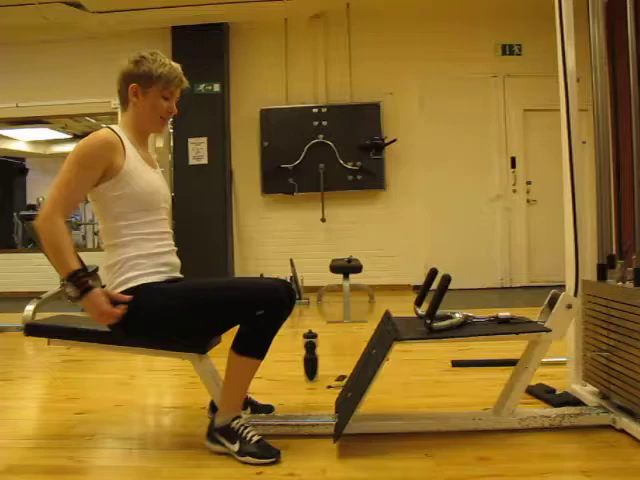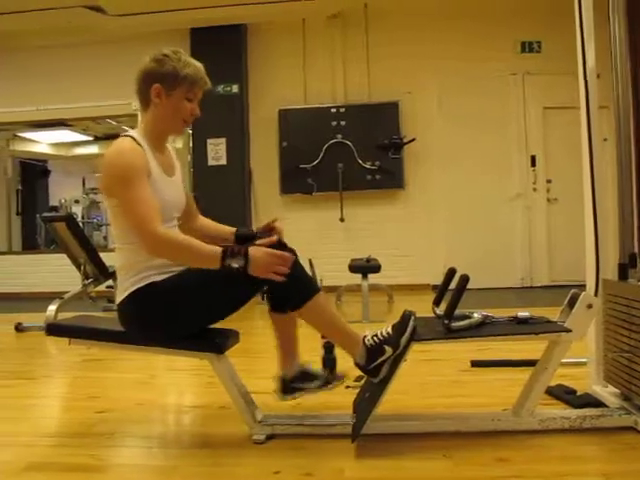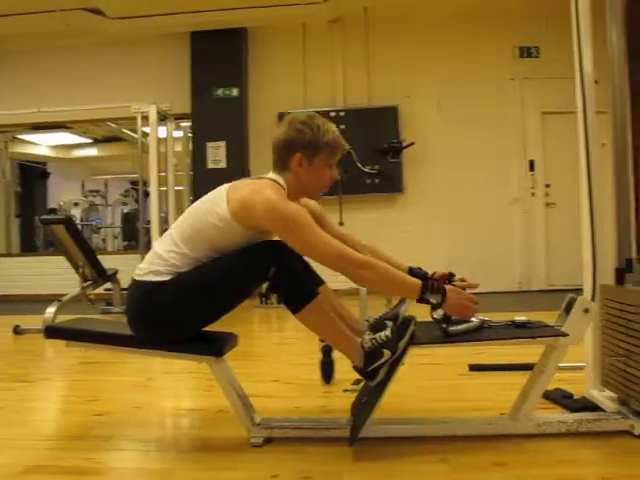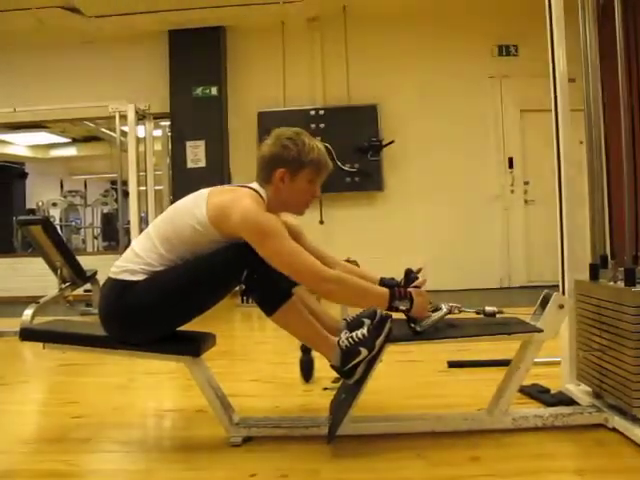
dt=0.7s
person 1, frame 1
left shoulder: (147, 155)
right shoulder: (103, 145)
right elbow: (49, 220)
right wrist: (85, 288)
left hip: (160, 292)
right hip: (138, 301)
left knee: (274, 295)
right knee: (273, 299)
left ankle: (230, 399)
right ankle: (226, 427)
person 1, frame 2
left shoulder: (169, 155)
right shoulder: (125, 155)
left elbow: (191, 223)
right elbow: (155, 239)
left wrist: (245, 238)
right wrist: (239, 259)
left hip: (173, 290)
right hip: (146, 303)
left knee: (274, 252)
right knee: (277, 263)
left ankle: (291, 370)
right ankle: (363, 352)
person 1, frame 3
left shoulder: (290, 199)
right shoulder: (269, 202)
left elbow: (359, 249)
right elbow: (355, 266)
left wrist: (423, 276)
right wrist: (435, 293)
left hip: (176, 296)
right hip: (154, 304)
left knee: (284, 262)
right knee: (277, 259)
left ankle: (364, 334)
right ankle: (364, 356)
person 1, frame 4
left shoulder: (271, 215)
right shoulder: (248, 211)
left elbow: (332, 266)
right elbow: (322, 282)
left wrist: (393, 286)
right wrist: (400, 301)
left hip: (148, 296)
right hip: (126, 303)
left knee: (266, 263)
right knee: (250, 263)
left ankle: (340, 332)
right ankle: (340, 353)
